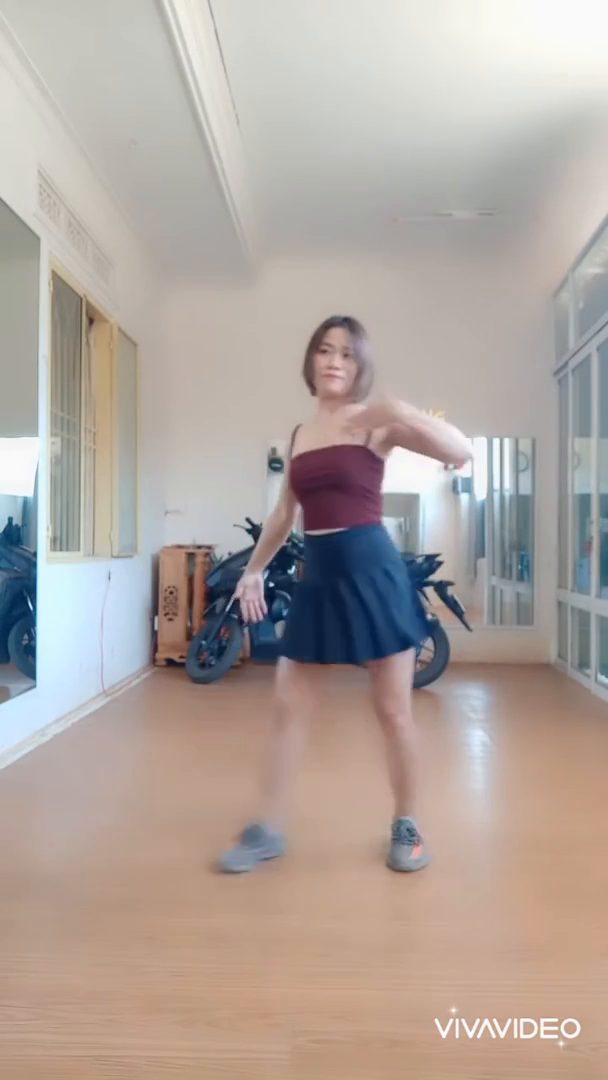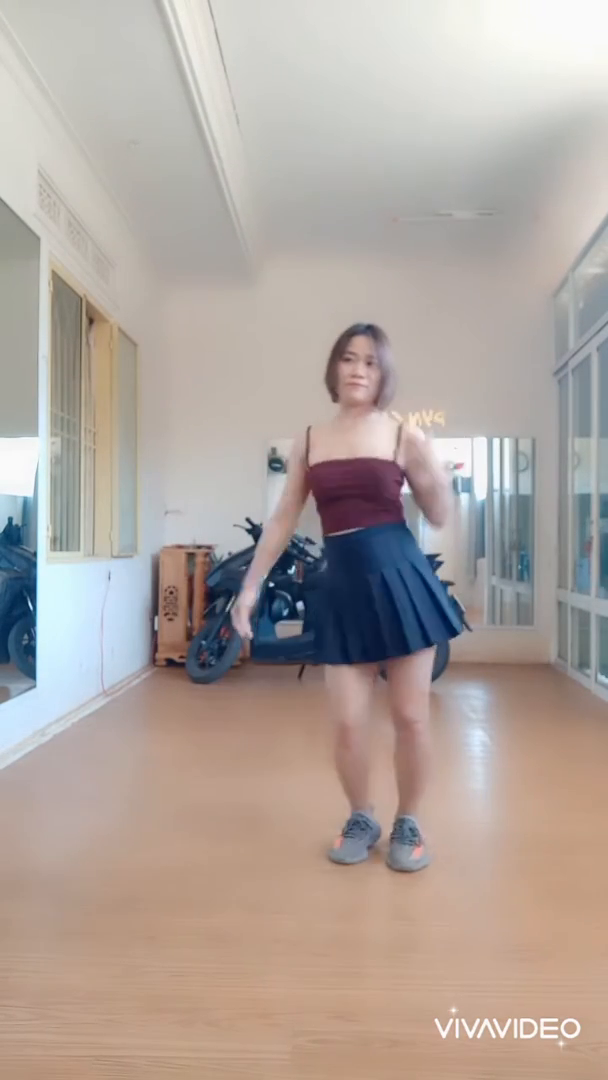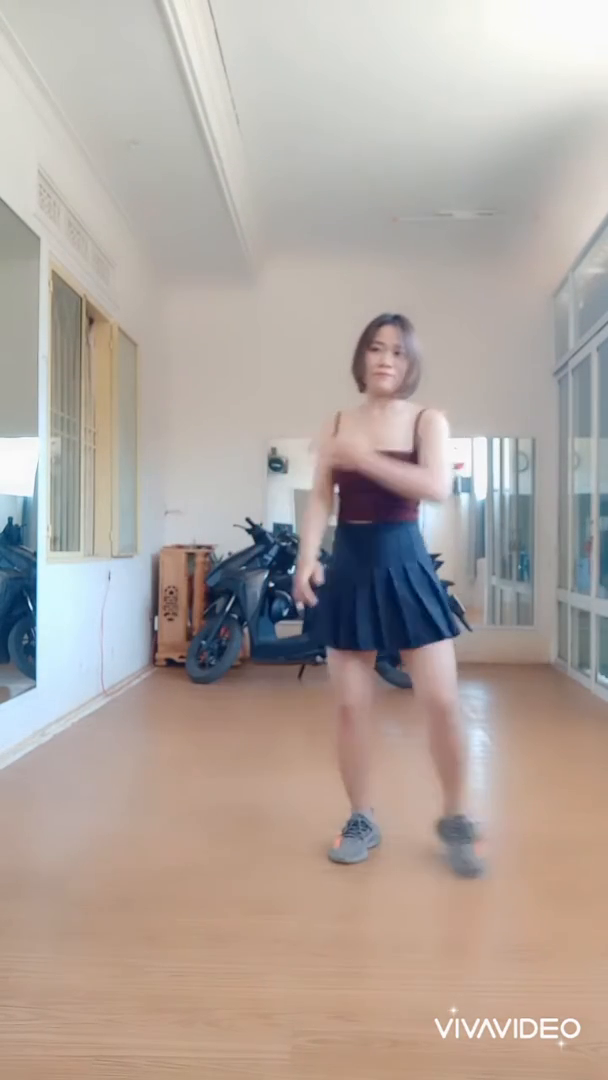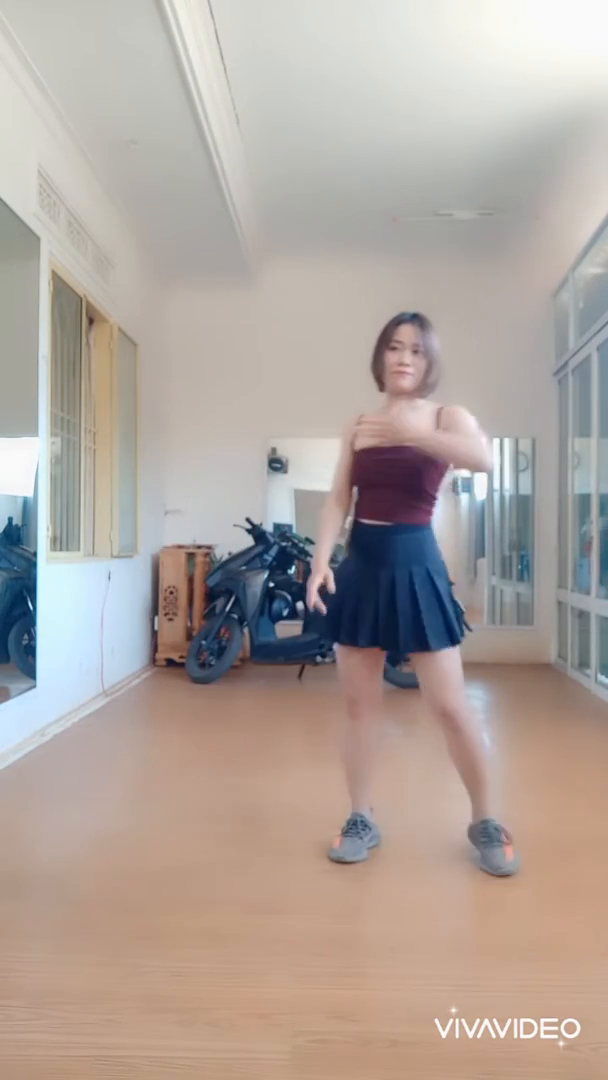
dt=0.2s
person 1, frame 1
left shoulder: (378, 422)
right shoulder: (299, 435)
left elbow: (459, 453)
right elbow: (285, 513)
left wrist: (400, 410)
right wrist: (253, 569)
left hip: (376, 576)
right hip: (320, 581)
left knee: (393, 713)
right knee: (287, 709)
left ankle: (406, 823)
right ankle: (267, 828)
person 1, frame 2
left shoulder: (402, 434)
right shoulder: (310, 439)
left elbow: (440, 517)
right elbow: (284, 518)
left wrist: (434, 476)
right wrist: (250, 584)
left hip: (402, 579)
right hip: (346, 585)
left knee: (411, 715)
right knee: (349, 721)
left ankle: (406, 823)
right ankle: (362, 819)
person 1, frame 3
left shoulder: (425, 420)
right shoulder: (338, 425)
left elbow: (437, 488)
right elbow: (319, 498)
left wrist: (364, 459)
right wrist: (307, 557)
left hip: (404, 569)
right hip: (348, 572)
left knee: (443, 702)
right knee: (351, 708)
left ankle: (454, 817)
right ankle: (361, 821)
person 1, frame 4
left shoulder: (445, 417)
right shoulder: (359, 428)
left elbow: (482, 457)
right elbow: (337, 503)
left wrist: (413, 433)
right wrist: (319, 564)
left hip: (416, 569)
right hip: (361, 570)
left knee: (451, 708)
right knee: (361, 704)
left ankle: (486, 822)
right ankle: (362, 821)
